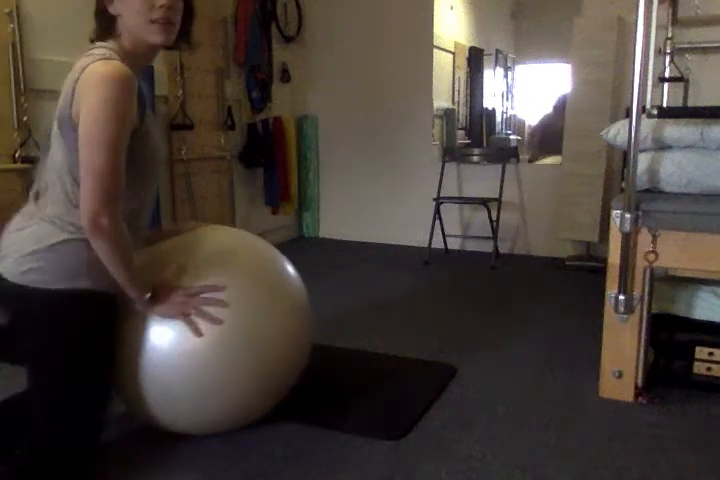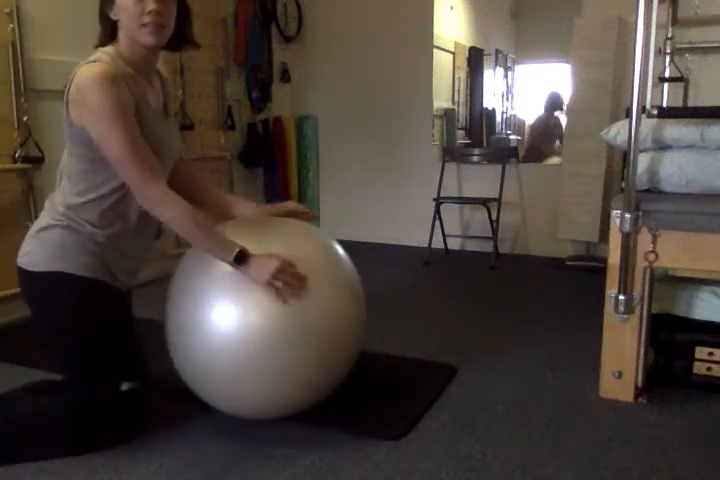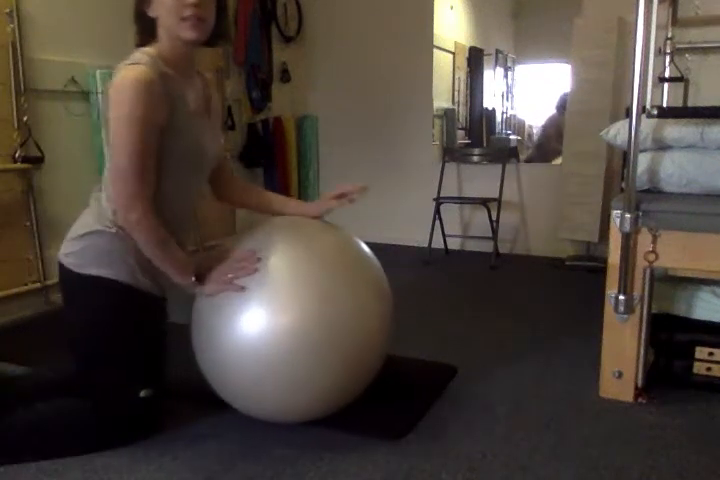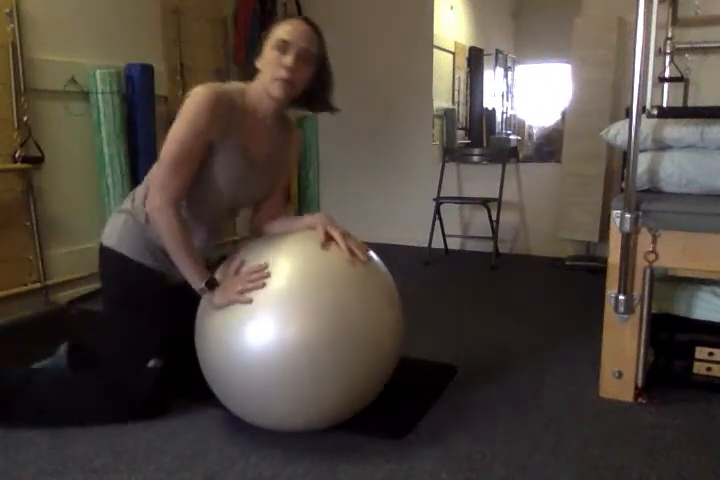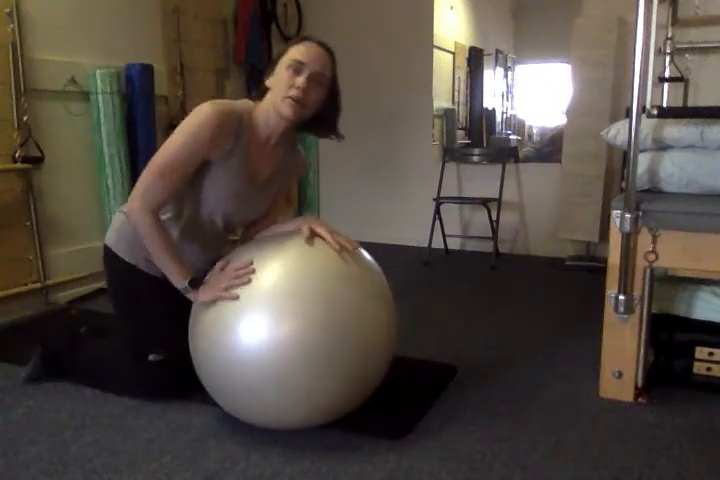
dt=0.5s
person 1, frame 1
left shoulder: (123, 74)
right shoulder: (109, 77)
right elbow: (97, 216)
left wrist: (150, 237)
right wrist: (150, 297)
right hip: (62, 276)
left knee: (69, 404)
person 1, frame 2
left shoulder: (155, 83)
right shoulder: (99, 79)
left elbow: (178, 180)
right elbow: (153, 195)
left wrist: (257, 212)
right wrist: (243, 261)
left hip: (101, 265)
right hip: (67, 264)
left knee: (102, 389)
right knee: (120, 410)
person 1, frame 3
left shoulder: (202, 87)
right shoulder: (140, 79)
left elbow: (226, 184)
right elbow: (131, 210)
left wrist: (307, 207)
right wrist: (196, 276)
left hip: (144, 265)
right hip: (107, 267)
left knee: (140, 384)
right knee: (130, 415)
person 1, frame 4
left shoulder: (288, 140)
right shoulder: (212, 102)
left elbow: (263, 222)
right elbow: (161, 202)
left wrist: (314, 221)
right wrist: (209, 286)
left hip: (188, 259)
right hip: (136, 249)
left knee: (202, 377)
right knee: (140, 396)
left ankle: (84, 358)
person 1, frame 5
left shoulder: (292, 161)
right shoulder: (217, 119)
left elbow: (253, 233)
right elbow: (140, 206)
left wrist: (299, 226)
right wrist: (192, 286)
left hip: (197, 259)
right hip: (140, 253)
right knee: (165, 377)
left ankle: (96, 334)
right ankle: (62, 349)
